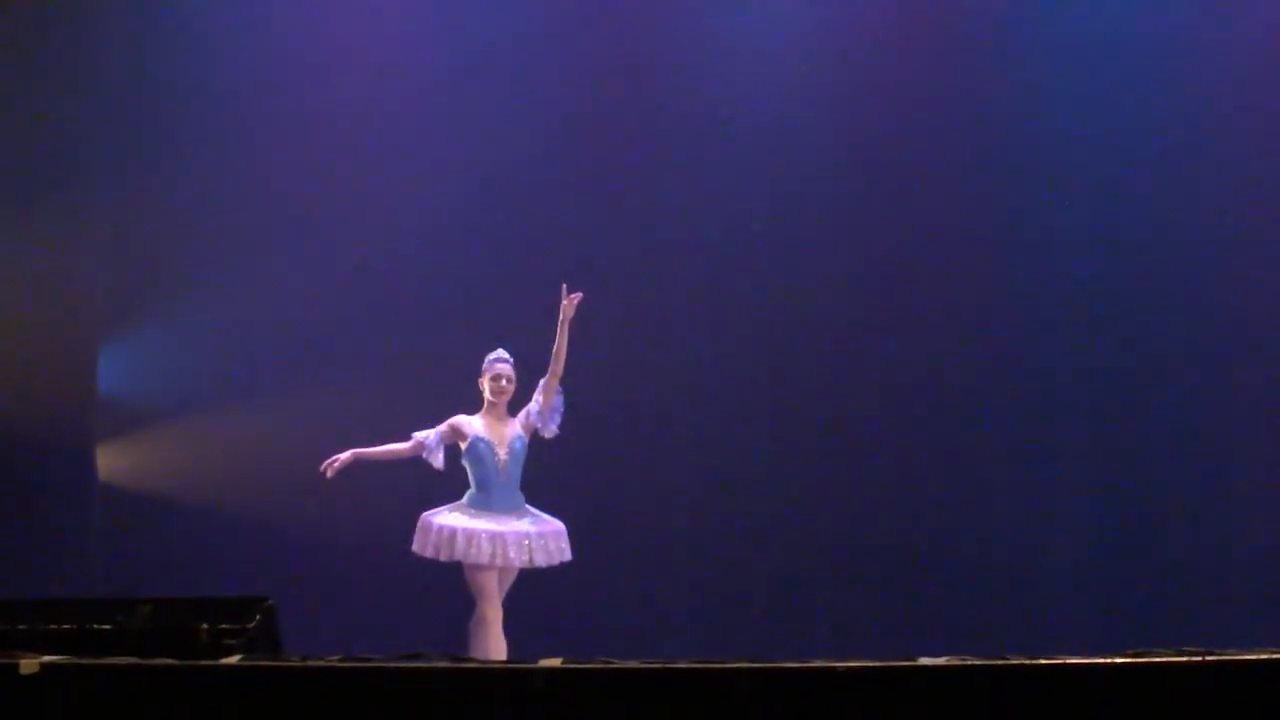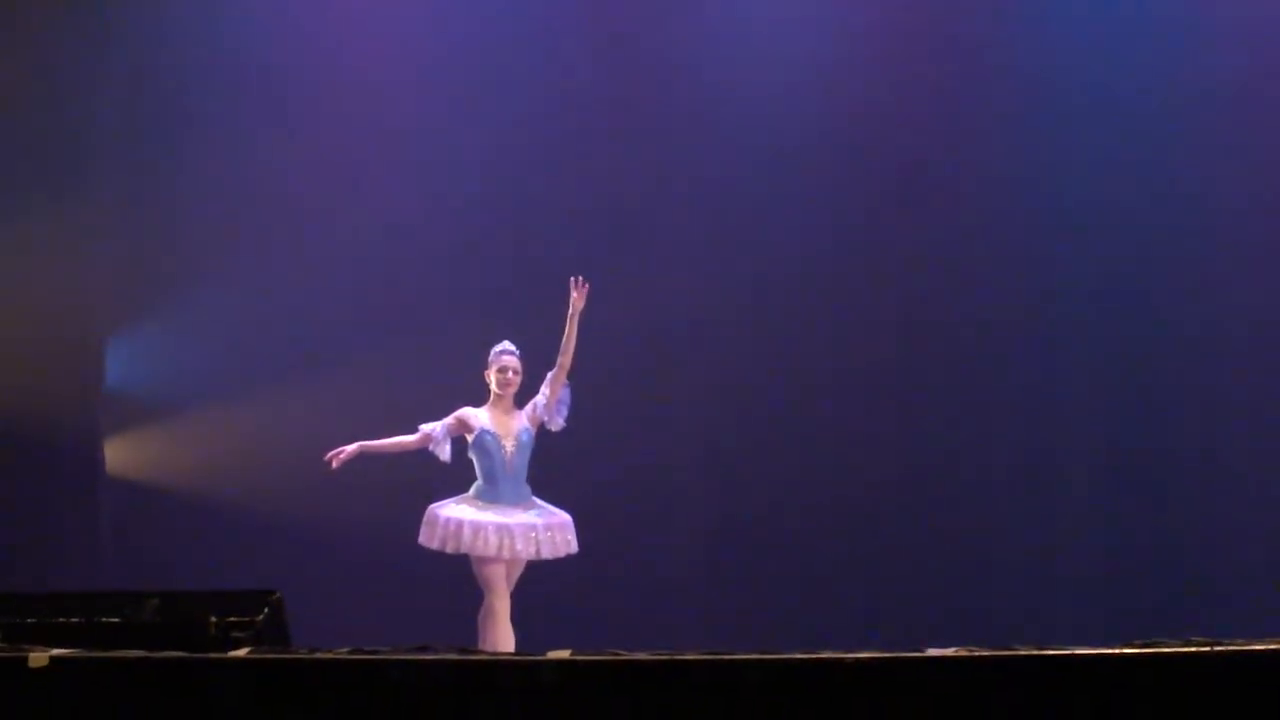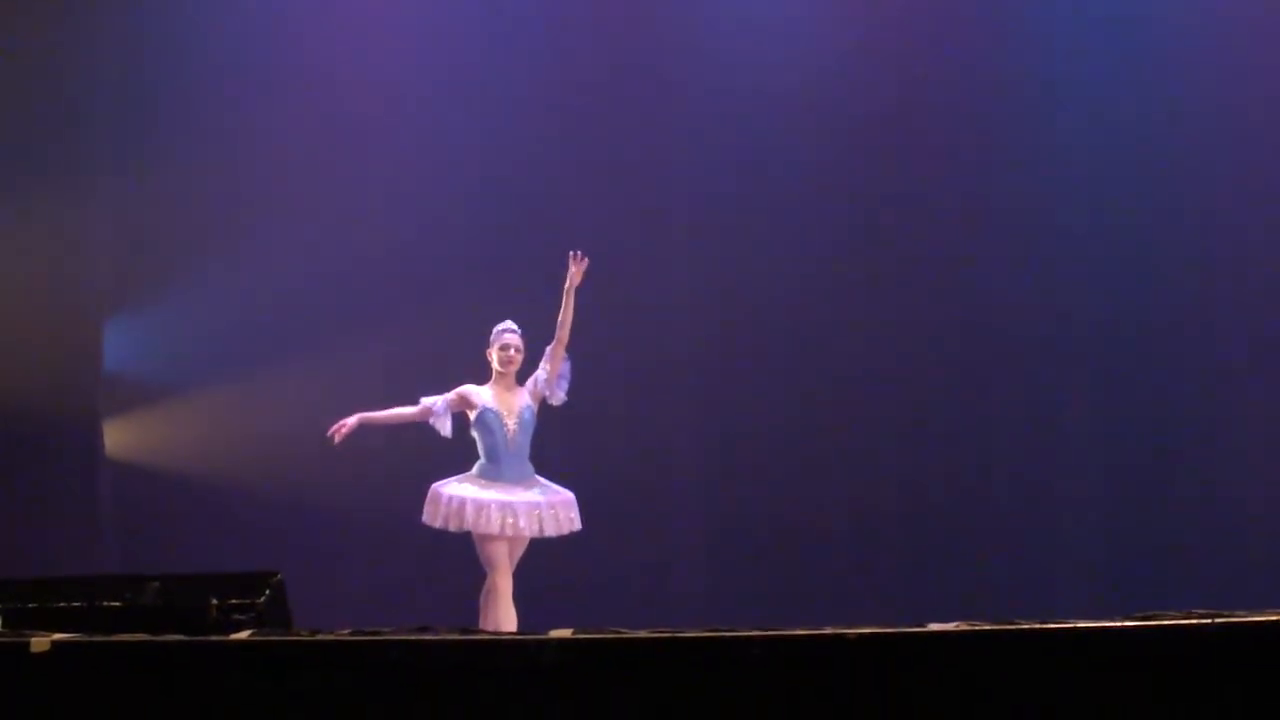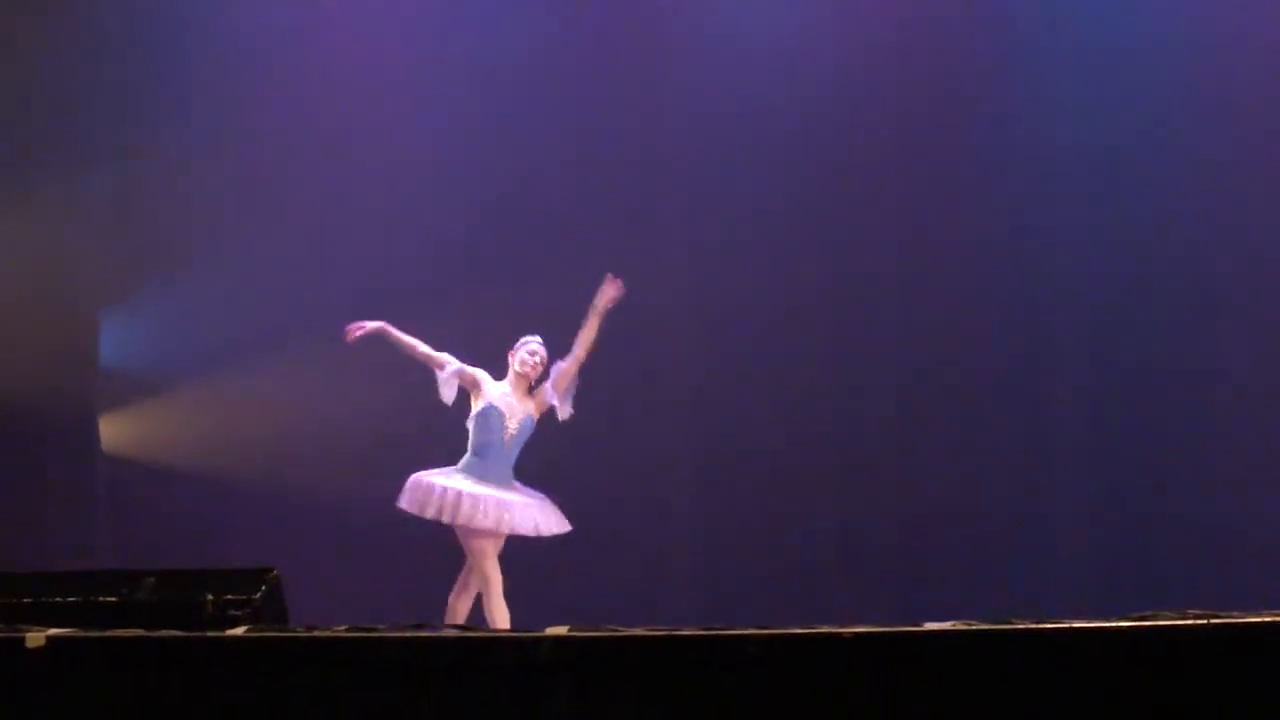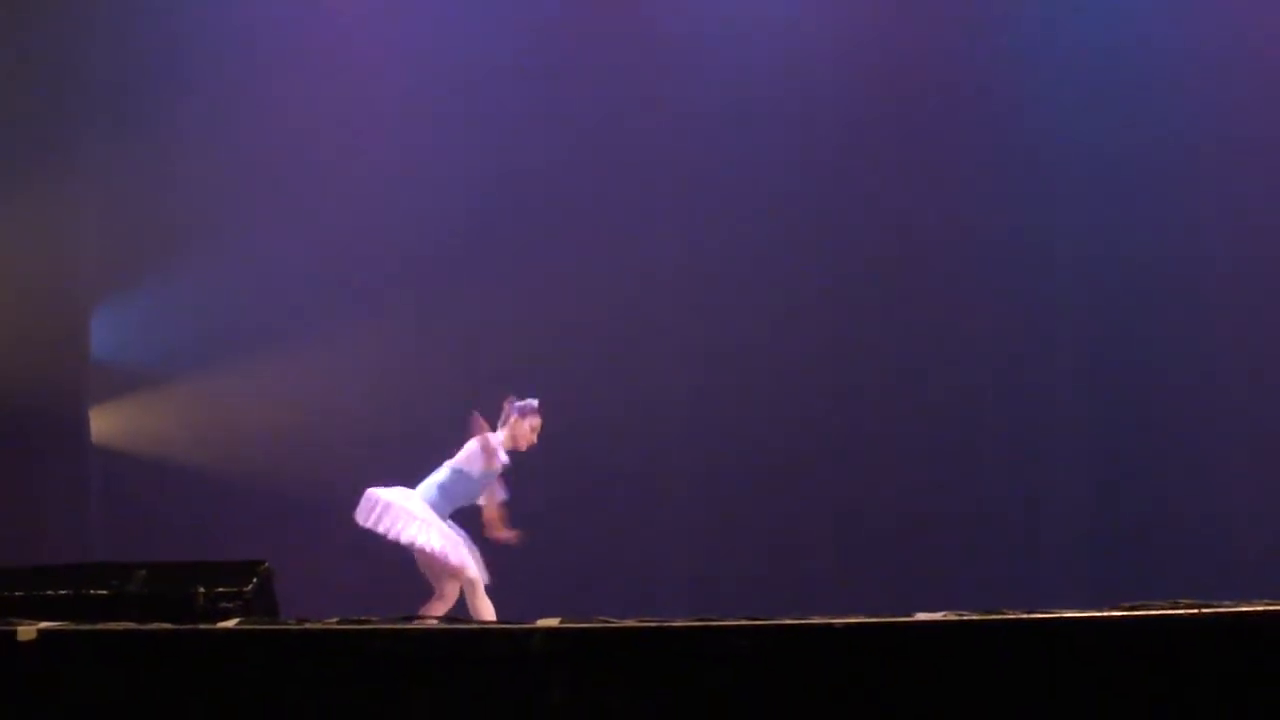
dt=0.5s
person 1, frame 1
left shoulder: (524, 424)
right shoulder: (463, 425)
left elbow: (554, 375)
right elbow: (408, 447)
left wrist: (564, 322)
right wrist: (354, 454)
left hip: (515, 524)
right hip: (476, 522)
left knee: (488, 609)
right knee: (490, 610)
left ankle: (480, 664)
person 1, frame 2
left shoulder: (531, 416)
right shoulder: (469, 417)
left elbow: (562, 368)
right elbow: (415, 439)
left wrist: (574, 315)
right wrist: (361, 446)
left hip: (521, 516)
right hip: (483, 514)
left knee: (496, 601)
right knee: (498, 601)
left ankle: (487, 658)
person 1, frame 3
left shoulder: (532, 392)
right shoulder: (471, 395)
left elbow: (560, 342)
right elbow: (416, 411)
left wrist: (570, 289)
right wrist: (361, 418)
left hip: (525, 494)
right hip: (486, 493)
left knee: (498, 581)
right knee: (500, 582)
person 1, frame 4
left shoulder: (534, 402)
right shoulder: (481, 384)
left elbow: (575, 358)
right elbow: (432, 355)
left wrist: (597, 309)
right wrist: (383, 328)
left hip: (501, 495)
right hip: (467, 490)
left knee: (474, 576)
right knee: (491, 579)
person 1, frame 5
left shoulder: (491, 469)
right shoulder: (491, 445)
left elbow: (491, 499)
right elbow: (488, 448)
left wrist: (496, 528)
right wrist: (488, 436)
left hip: (428, 520)
right hip: (417, 516)
left knee: (448, 594)
right knee: (473, 584)
